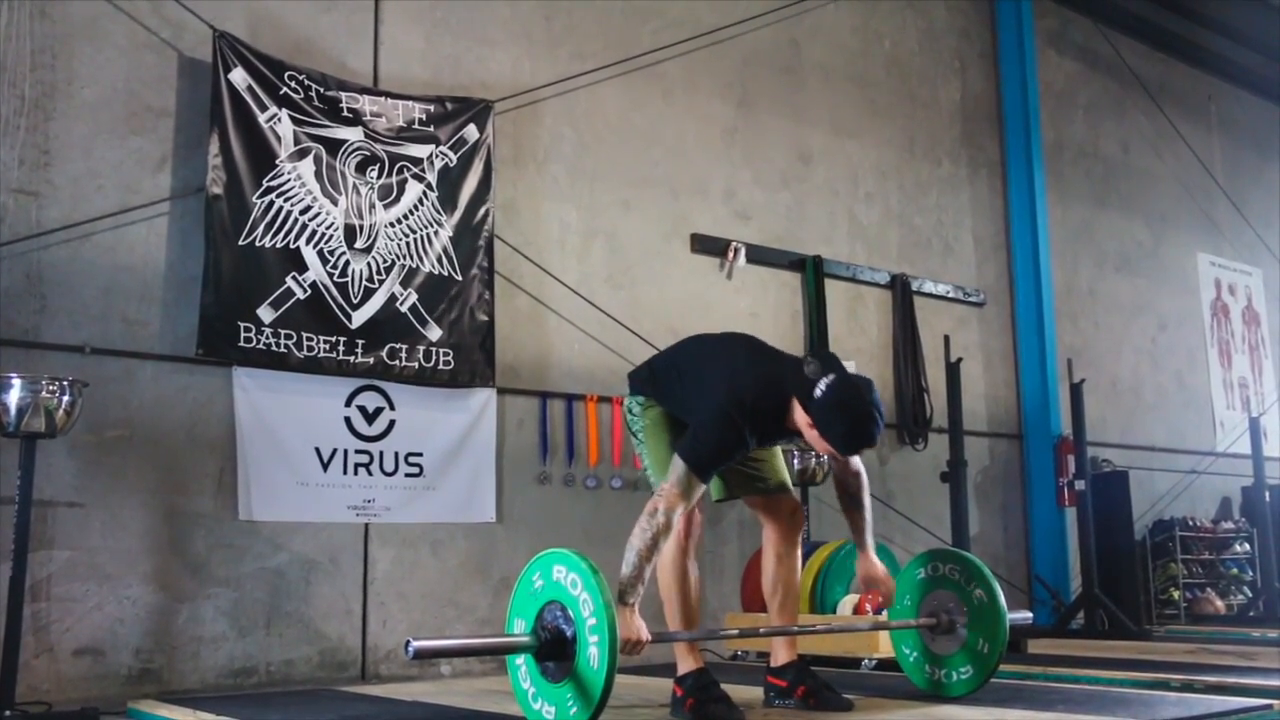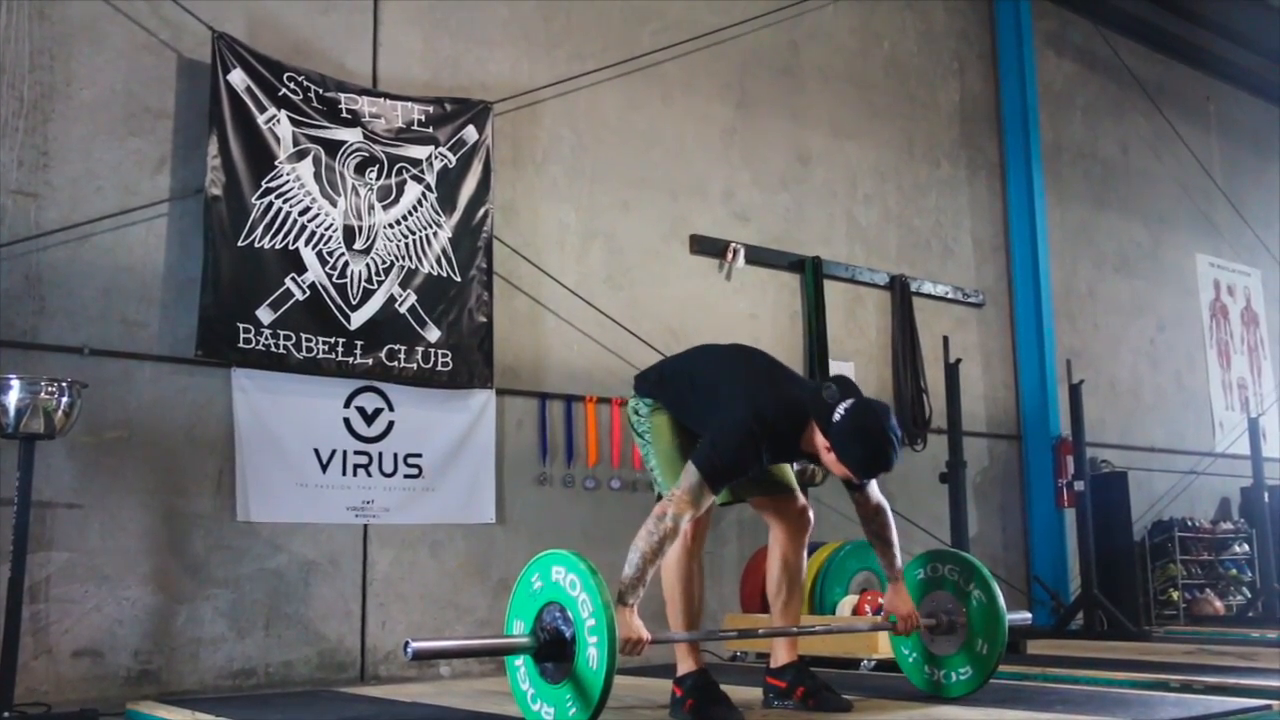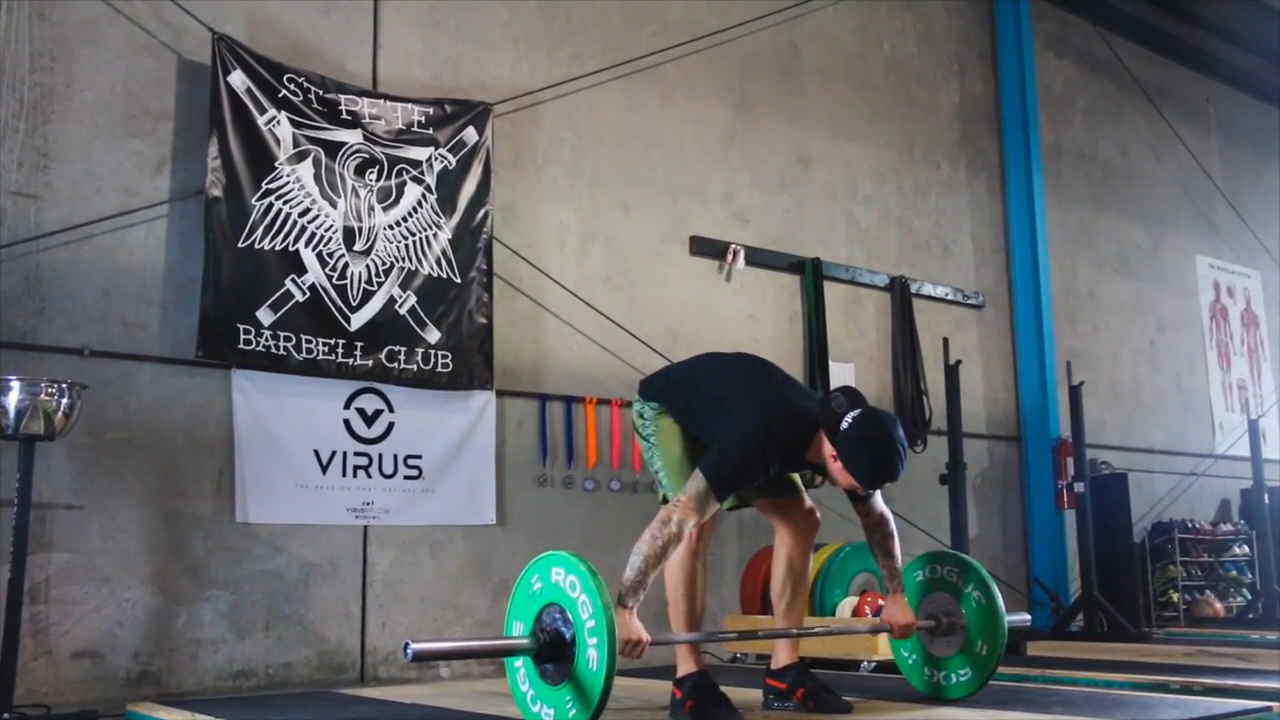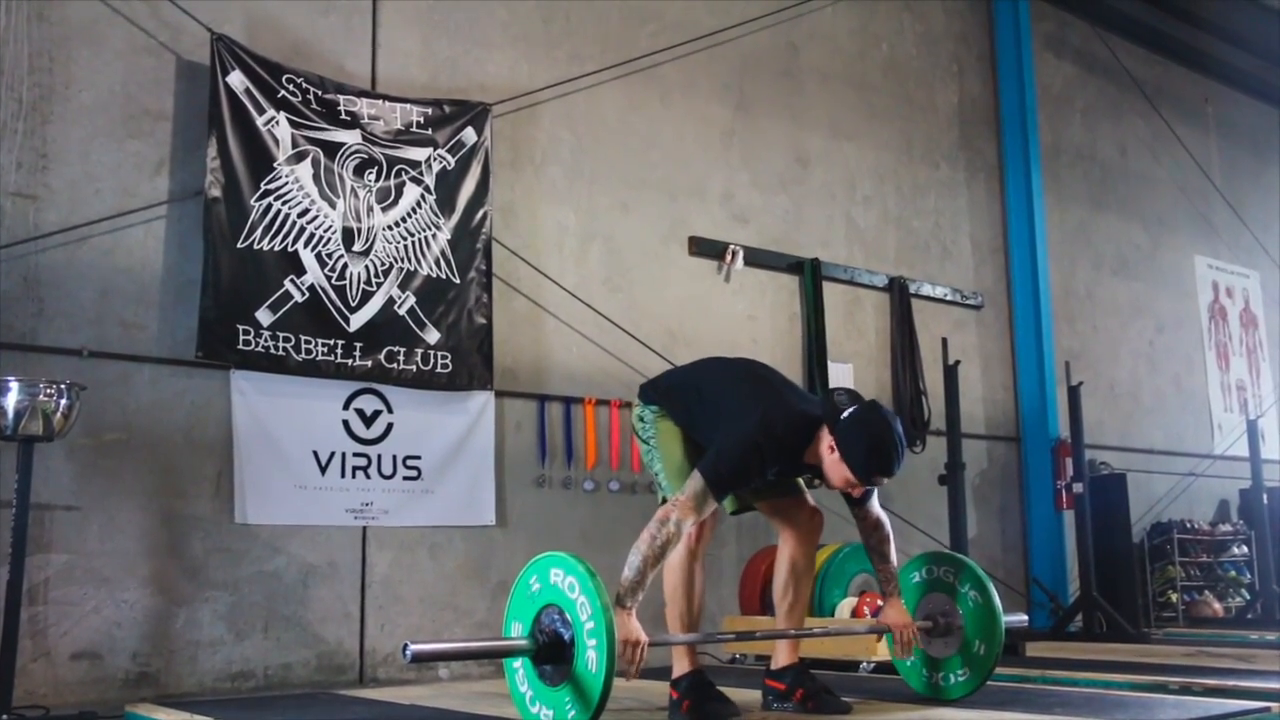
dt=0.2s
person 1, frame 1
left shoulder: (829, 396)
right shoulder: (731, 416)
left elbow: (850, 472)
right elbow: (665, 510)
left wrist: (866, 553)
right wrist: (625, 608)
right hip: (660, 402)
left knee: (787, 516)
right knee: (686, 519)
left ankle: (784, 671)
right ankle: (690, 678)
person 1, frame 2
left shoulder: (839, 423)
right shoulder: (751, 433)
left elbow: (873, 505)
right elbow: (672, 514)
left wrist: (896, 584)
right wrist: (625, 608)
right hip: (663, 403)
left knee: (795, 516)
right knee: (692, 522)
left ankle: (784, 671)
right ankle: (690, 679)
person 1, frame 3
left shoulder: (846, 437)
right shoulder: (760, 442)
left elbow: (877, 519)
right elbow: (676, 519)
left wrist: (896, 596)
right wrist: (625, 610)
left hip: (729, 406)
right hip: (667, 405)
left knee: (802, 519)
right knee: (697, 523)
left ankle: (784, 673)
right ankle: (690, 680)
person 1, frame 4
left shoulder: (849, 444)
right shoulder: (759, 442)
left elbow: (874, 523)
right elbow: (673, 520)
left wrist: (892, 600)
right wrist: (624, 611)
left hip: (730, 407)
right hip: (667, 409)
left knee: (805, 520)
right knee: (697, 524)
left ankle: (784, 674)
right ankle: (686, 680)
